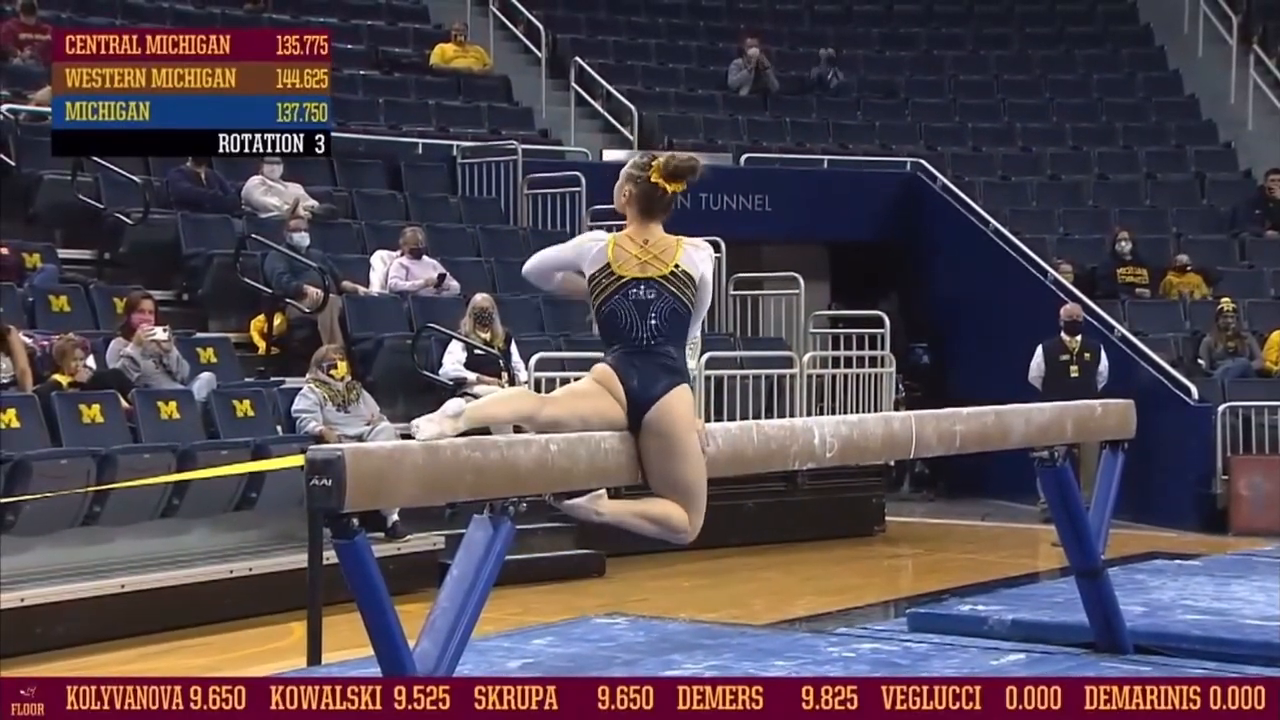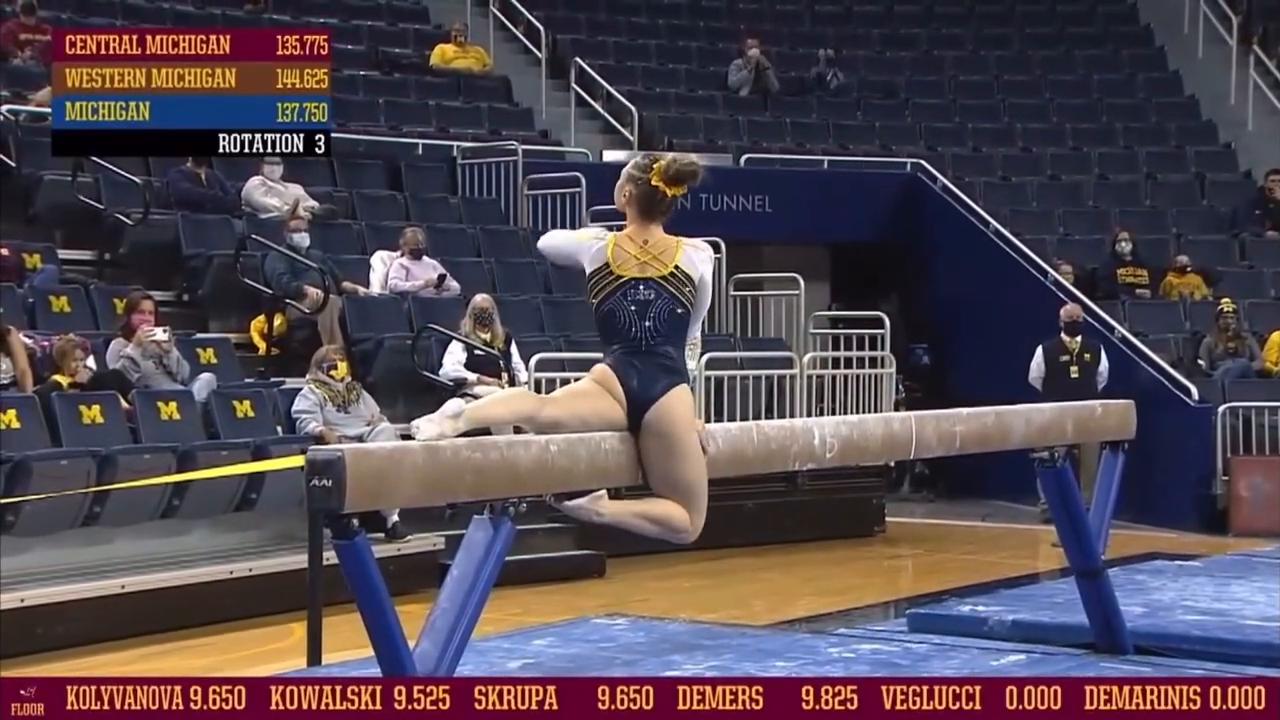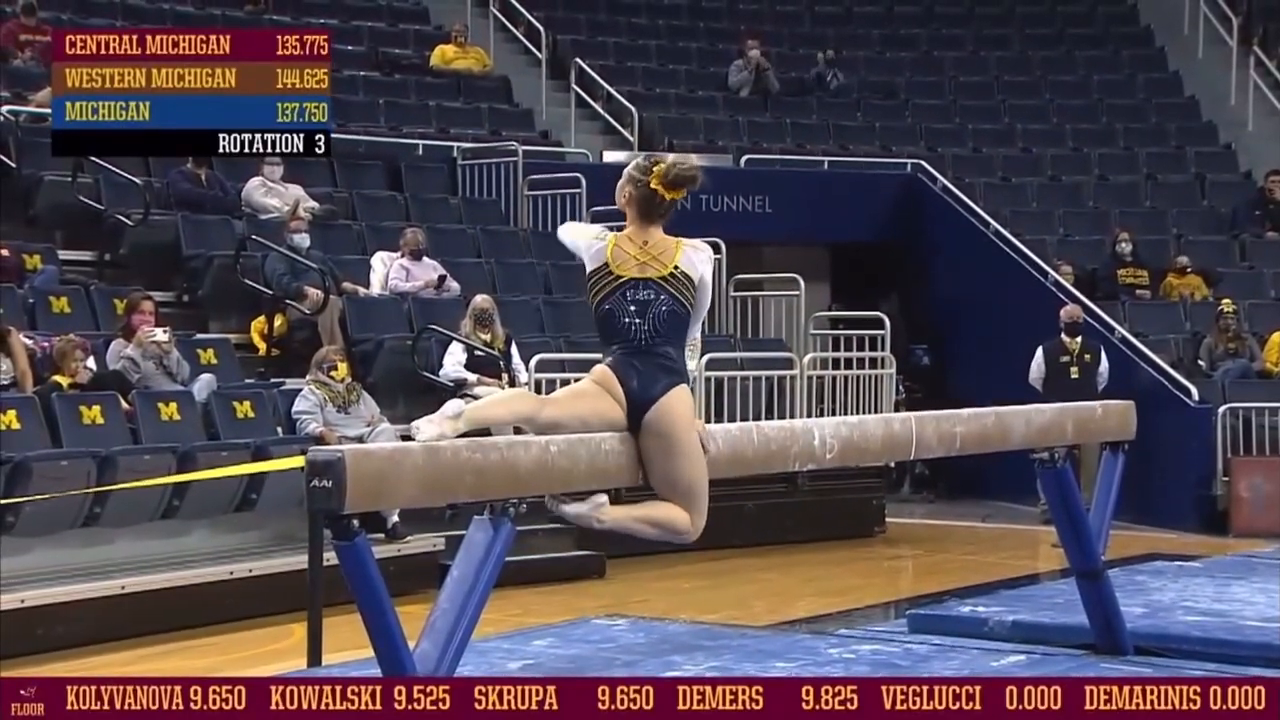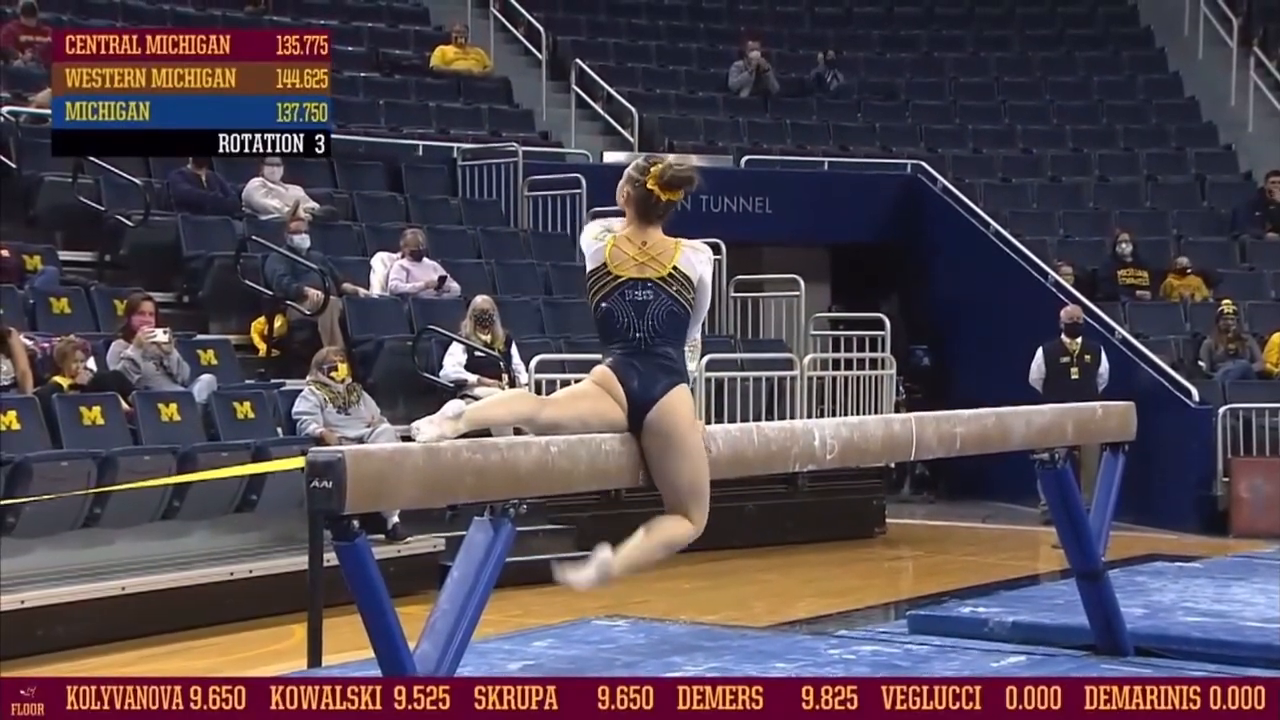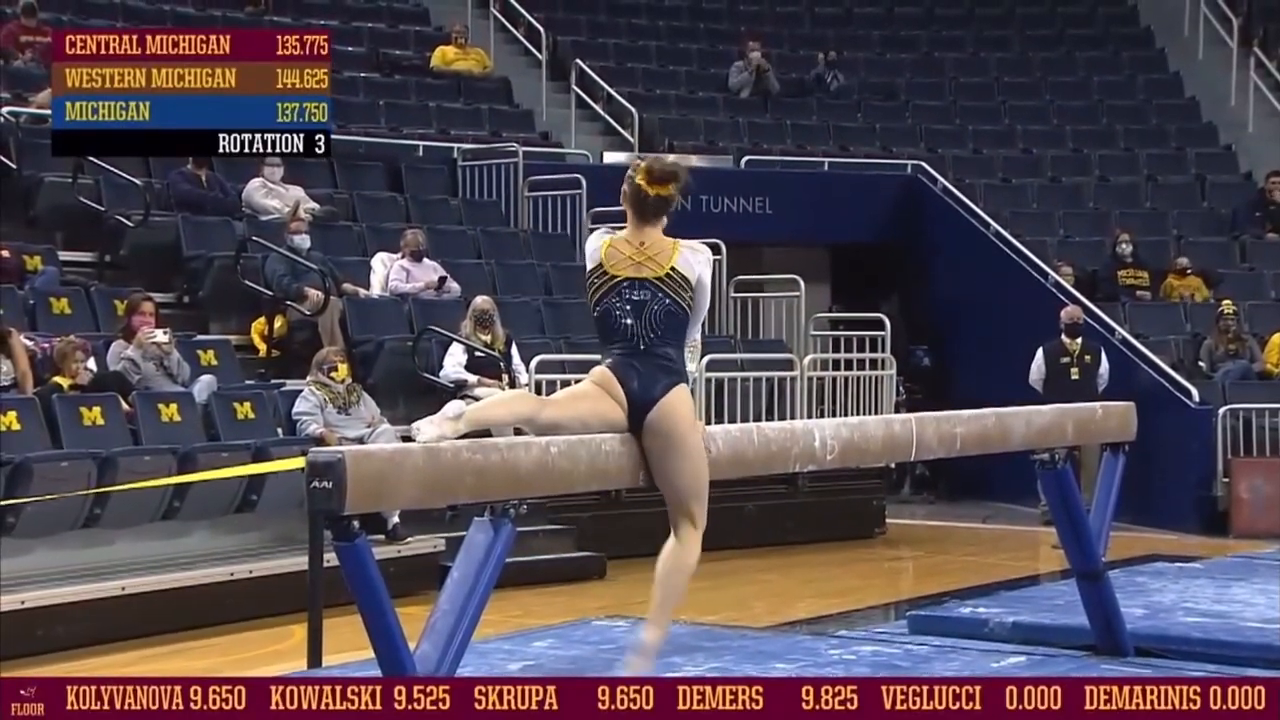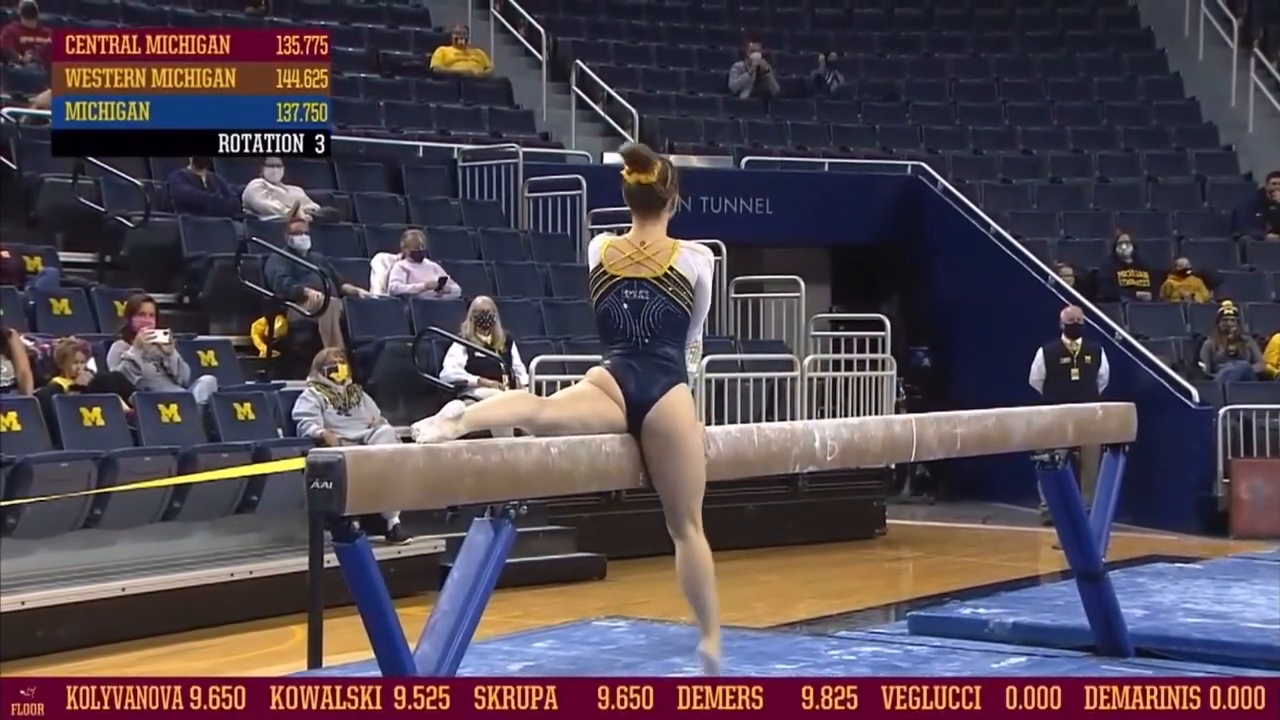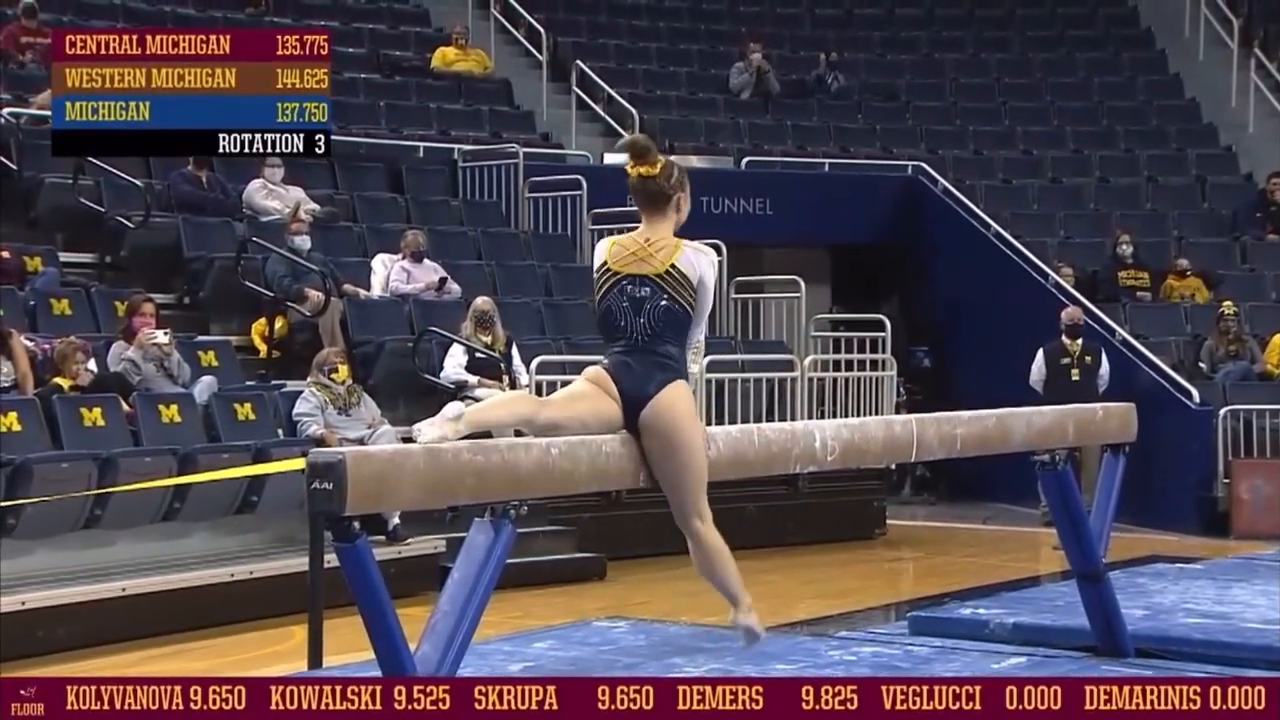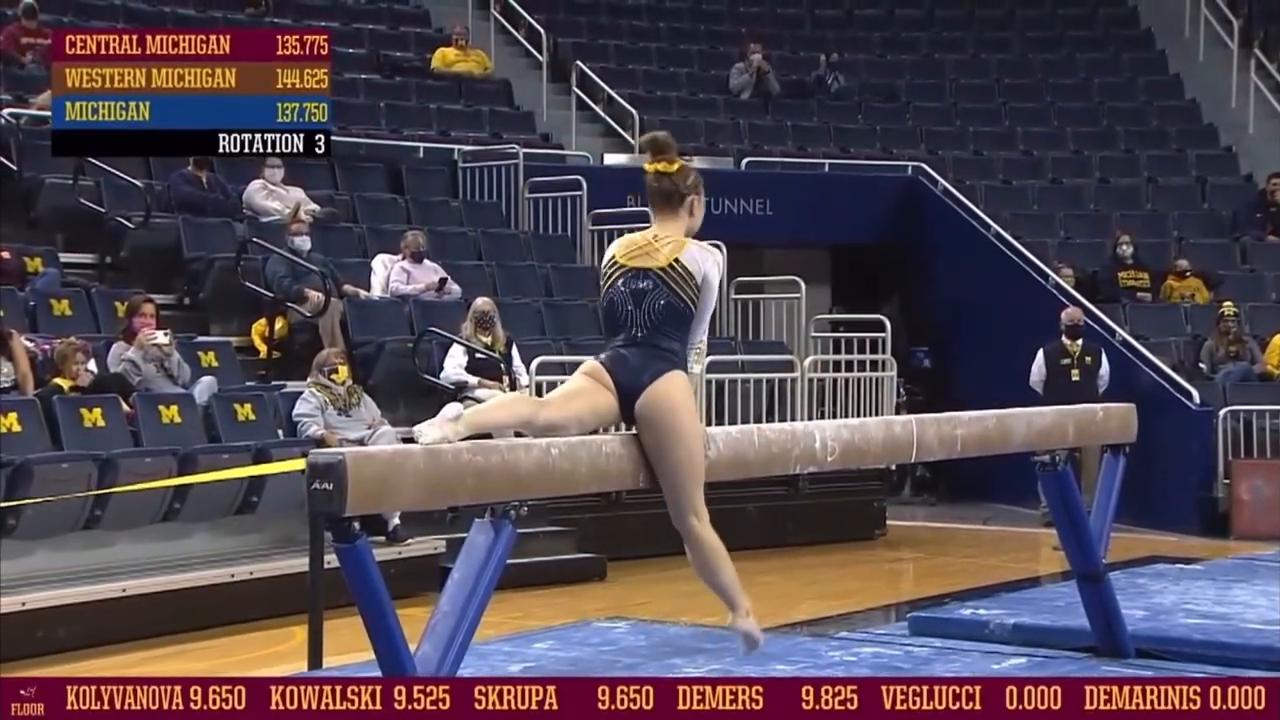
dt=0.1s
person 1, frame 1
left shoulder: (595, 247)
right shoulder: (699, 256)
left elbow: (534, 270)
left hip: (615, 383)
right hip: (667, 392)
right knee: (686, 521)
left ankle: (461, 417)
right ankle: (600, 506)
person 1, frame 2
left shoulder: (595, 245)
right shoulder: (698, 256)
left elbow: (547, 242)
left hip: (615, 384)
right hip: (667, 392)
right knee: (687, 522)
left ankle: (461, 417)
right ankle: (601, 507)
person 1, frame 3
left shoulder: (595, 244)
right shoulder: (698, 257)
left elbow: (566, 230)
left hip: (617, 387)
right hip: (665, 394)
right knee: (689, 519)
left ankle: (460, 417)
right ankle: (604, 515)
person 1, frame 4
left shoulder: (597, 242)
right shoulder: (697, 257)
left hip: (615, 385)
right hip: (667, 393)
right knee: (689, 517)
left ankle: (461, 417)
right ankle: (611, 562)
person 1, frame 5
left shoulder: (597, 246)
right shoulder: (696, 258)
left hip: (614, 384)
right hip: (665, 394)
right knee: (689, 522)
left ankle: (461, 417)
right ankle: (653, 633)
person 1, frame 6
left shoulder: (599, 249)
right shoulder: (698, 259)
left hip: (613, 384)
right hip: (665, 394)
right knee: (688, 527)
left ankle: (460, 419)
right ankle: (710, 636)
person 1, frame 7
left shoulder: (605, 250)
right shoulder: (700, 259)
right wrist: (686, 412)
left hip: (613, 378)
right hip: (663, 391)
right knee: (696, 519)
left ankle: (464, 419)
right ankle: (743, 609)
person 1, frame 8
left shoulder: (616, 250)
right shoulder: (704, 258)
right wrist: (689, 408)
left hip: (609, 371)
right hip: (661, 384)
right knee: (691, 518)
left ankle: (463, 421)
person 2, frame 1
left shoulder: (1095, 348)
right shoulder: (1046, 348)
left elbow: (1102, 376)
right elbow: (1035, 377)
left wrist: (1088, 393)
right wrist: (1052, 394)
left knee: (1088, 462)
left ankle: (1087, 504)
right ankle: (1047, 505)
person 2, frame 2
left shoulder: (1095, 349)
right shoulder: (1046, 349)
left elbow: (1102, 377)
right elbow: (1035, 378)
left wrist: (1089, 394)
right wrist: (1052, 395)
left knee: (1088, 462)
left ankle: (1087, 505)
right ankle: (1048, 505)
person 2, frame 3
left shoulder: (1095, 349)
right shoulder: (1046, 350)
left elbow: (1103, 377)
right elbow: (1035, 379)
left wrist: (1089, 394)
right wrist: (1053, 395)
left knee: (1089, 463)
left ankle: (1087, 506)
right ankle: (1048, 506)
person 2, frame 4
left shoulder: (1096, 350)
right shoulder: (1046, 351)
left elbow: (1103, 378)
right elbow: (1035, 379)
left wrist: (1089, 396)
right wrist: (1053, 396)
left knee: (1089, 464)
left ankle: (1087, 507)
right ankle: (1048, 507)
person 2, frame 5
left shoulder: (1096, 350)
right shoulder: (1047, 351)
left elbow: (1103, 379)
right elbow: (1035, 380)
left wrist: (1089, 396)
right wrist: (1053, 396)
left knee: (1089, 464)
left ankle: (1088, 507)
right ankle: (1048, 508)
person 2, frame 6
left shoulder: (1096, 351)
right shoulder: (1047, 352)
left elbow: (1103, 379)
right elbow: (1035, 380)
left wrist: (1089, 397)
right wrist: (1053, 397)
left knee: (1089, 465)
left ankle: (1088, 508)
right ankle: (1049, 508)
person 2, frame 7
left shoulder: (1096, 351)
right shoulder: (1047, 352)
left elbow: (1103, 380)
right elbow: (1036, 381)
left wrist: (1089, 397)
right wrist: (1053, 397)
left knee: (1089, 465)
left ankle: (1088, 508)
right ankle: (1049, 508)
person 2, frame 8
left shoulder: (1096, 352)
right shoulder: (1047, 352)
left elbow: (1103, 380)
right elbow: (1036, 381)
left wrist: (1089, 398)
right wrist: (1054, 398)
left knee: (1090, 465)
left ankle: (1088, 509)
right ankle: (1049, 509)
person 3, frame 1
left shoulder: (356, 389)
right shoulder: (311, 392)
left elbow: (378, 415)
right elbow: (305, 422)
left wrist: (378, 420)
right wrist: (323, 431)
left hip: (369, 436)
right hip: (340, 441)
left knee: (386, 430)
person 3, frame 2
left shoulder: (357, 390)
right shoulder: (311, 393)
left elbow: (377, 414)
right elbow: (305, 422)
left wrist: (379, 421)
right wrist: (323, 431)
left hip: (370, 437)
right hip: (340, 442)
left knee: (386, 431)
person 3, frame 3
left shoulder: (357, 391)
right shoulder: (311, 394)
left elbow: (378, 415)
right elbow: (305, 423)
left wrist: (378, 421)
right wrist: (323, 432)
left hip: (370, 438)
right hip: (340, 442)
left knee: (386, 431)
person 3, frame 4
left shoulder: (357, 391)
right shoulder: (311, 395)
left elbow: (378, 416)
right elbow: (305, 424)
left wrist: (379, 422)
right wrist: (323, 433)
left hip: (370, 439)
right hip: (340, 444)
left knee: (386, 432)
person 3, frame 5
left shoulder: (357, 392)
right shoulder: (312, 395)
left elbow: (378, 417)
right elbow: (306, 424)
left wrist: (379, 423)
right wrist: (323, 434)
left hip: (370, 439)
right hip: (340, 444)
left knee: (386, 432)
person 3, frame 6
left shoulder: (357, 392)
right shoulder: (312, 396)
left elbow: (378, 417)
right elbow: (306, 425)
left wrist: (379, 424)
right wrist: (323, 434)
left hip: (370, 440)
right hip: (341, 445)
left knee: (386, 433)
person 3, frame 7
left shoulder: (358, 393)
right shoulder: (312, 396)
left elbow: (379, 418)
right elbow: (306, 425)
left wrist: (379, 424)
right wrist: (324, 435)
left hip: (370, 440)
right hip: (341, 445)
left knee: (387, 434)
person 3, frame 8
left shoulder: (358, 393)
right shoulder: (312, 396)
left elbow: (379, 418)
right elbow: (306, 426)
left wrist: (379, 424)
right wrist: (324, 435)
left hip: (371, 440)
right hip: (341, 446)
left knee: (387, 434)
